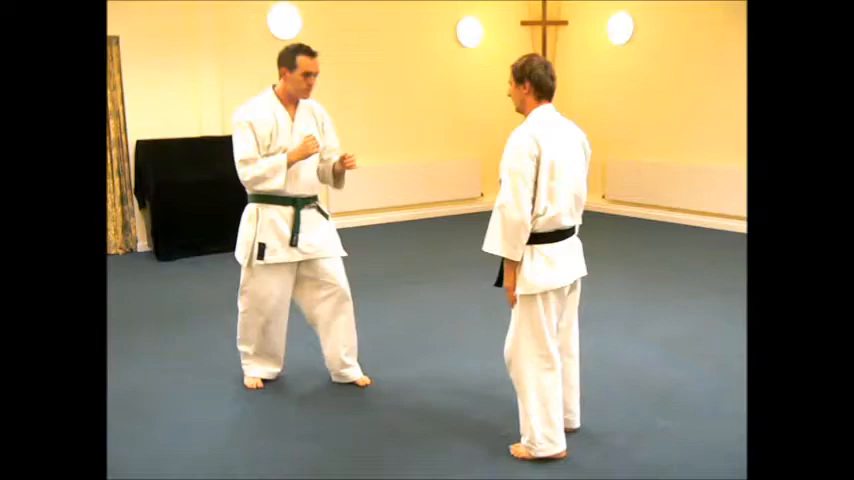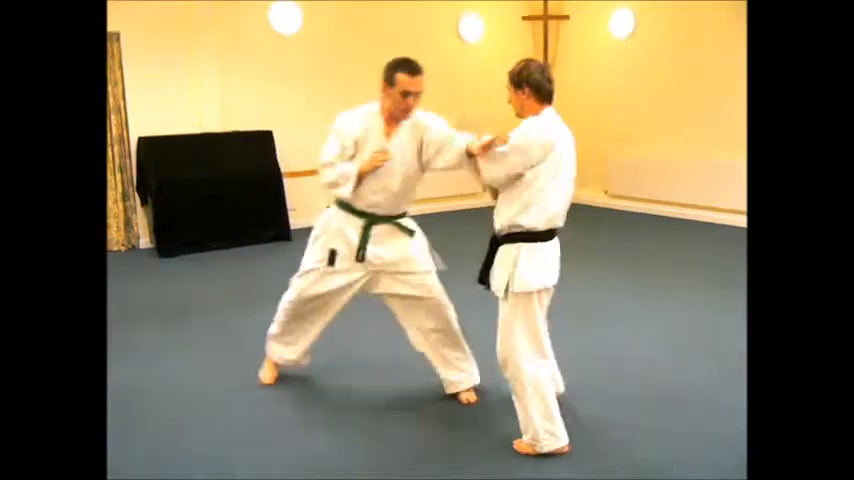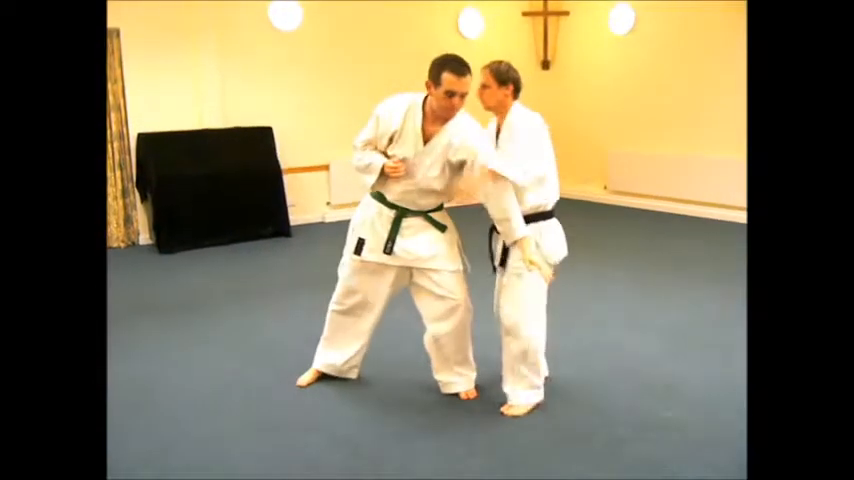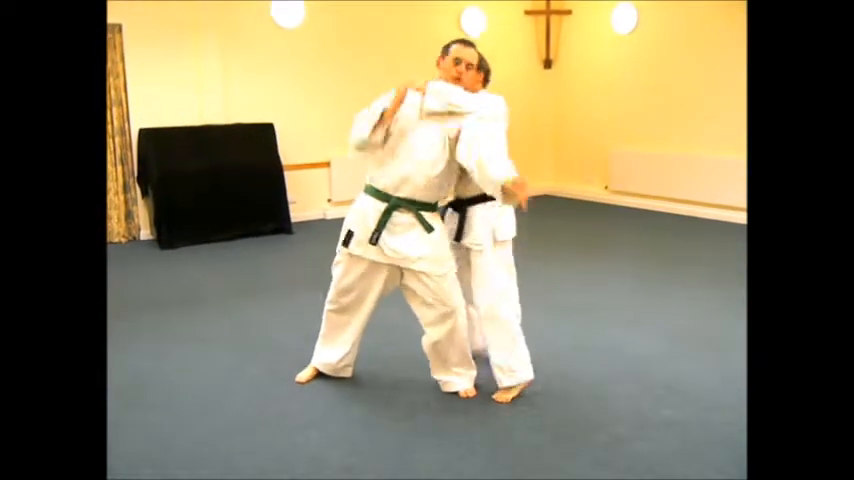
dt=0.5s
person 1, frame 1
left shoulder: (525, 137)
right shoulder: (573, 132)
left elbow: (514, 208)
left wrist: (509, 263)
left hip: (538, 256)
right hip: (568, 249)
left knee: (530, 351)
right knee: (562, 343)
left ankle: (544, 440)
right ankle: (565, 416)
person 1, frame 2
left shoulder: (538, 132)
right shoulder: (550, 131)
left elbow: (492, 169)
right elbow: (506, 174)
left wrist: (479, 155)
right wrist: (491, 153)
left hip: (525, 254)
right hip: (536, 248)
left knee: (521, 348)
right knee: (529, 335)
left ankle: (547, 436)
right ankle: (548, 385)
person 1, frame 3
left shoulder: (524, 121)
right shoulder: (494, 126)
left elbow: (519, 162)
right elbow: (491, 160)
left hip: (532, 232)
right hip: (512, 232)
left knee: (520, 315)
right knee: (510, 309)
left ankle: (526, 391)
right ankle: (531, 371)
person 1, frame 4
left shoulder: (491, 105)
left hip: (486, 214)
right hip: (461, 212)
left knee: (493, 296)
left ankle: (514, 374)
right ankle: (473, 341)
person 2, frame 1
left shoulder: (316, 112)
right shoulder: (251, 114)
left elbow: (324, 168)
right elbow: (249, 173)
left wrist: (339, 165)
right wrist: (291, 157)
left hip: (311, 218)
right hip: (269, 220)
left knee: (332, 293)
right knee: (263, 300)
left ankle: (344, 367)
right ankle: (258, 365)
person 2, frame 2
left shoulder: (424, 125)
right shoulder: (351, 122)
left elbow: (449, 147)
right elbow: (329, 174)
left wrist: (473, 148)
right wrist: (363, 167)
left hip: (395, 233)
right hip: (346, 227)
left knee: (432, 305)
right knee: (307, 295)
left ankle: (461, 378)
right ankle: (278, 354)
person 2, frame 3
left shoulder: (469, 134)
right shoulder: (393, 109)
left elbow: (496, 188)
right elbow: (362, 150)
left wrist: (523, 242)
right wrist: (383, 166)
left hip: (428, 227)
right hip: (380, 218)
left knee: (452, 304)
right knee: (353, 295)
left ankle: (457, 377)
right ankle: (329, 363)
person 2, frame 4
left shoulder: (468, 116)
right shoulder: (402, 99)
left elbow: (484, 159)
right elbow: (360, 136)
left wrist: (508, 182)
right wrist: (388, 113)
left hip: (420, 225)
right hip: (372, 213)
left knee: (445, 306)
right knee: (347, 294)
left ankle: (456, 376)
right ankle: (328, 362)
